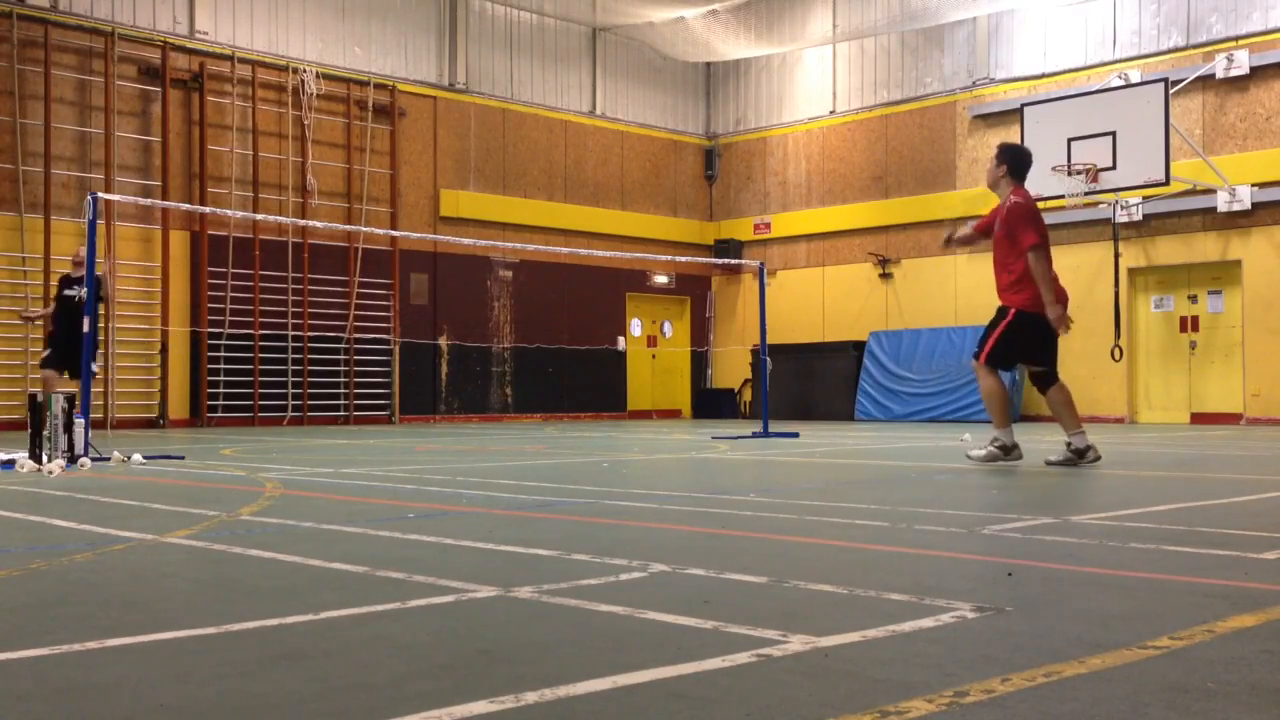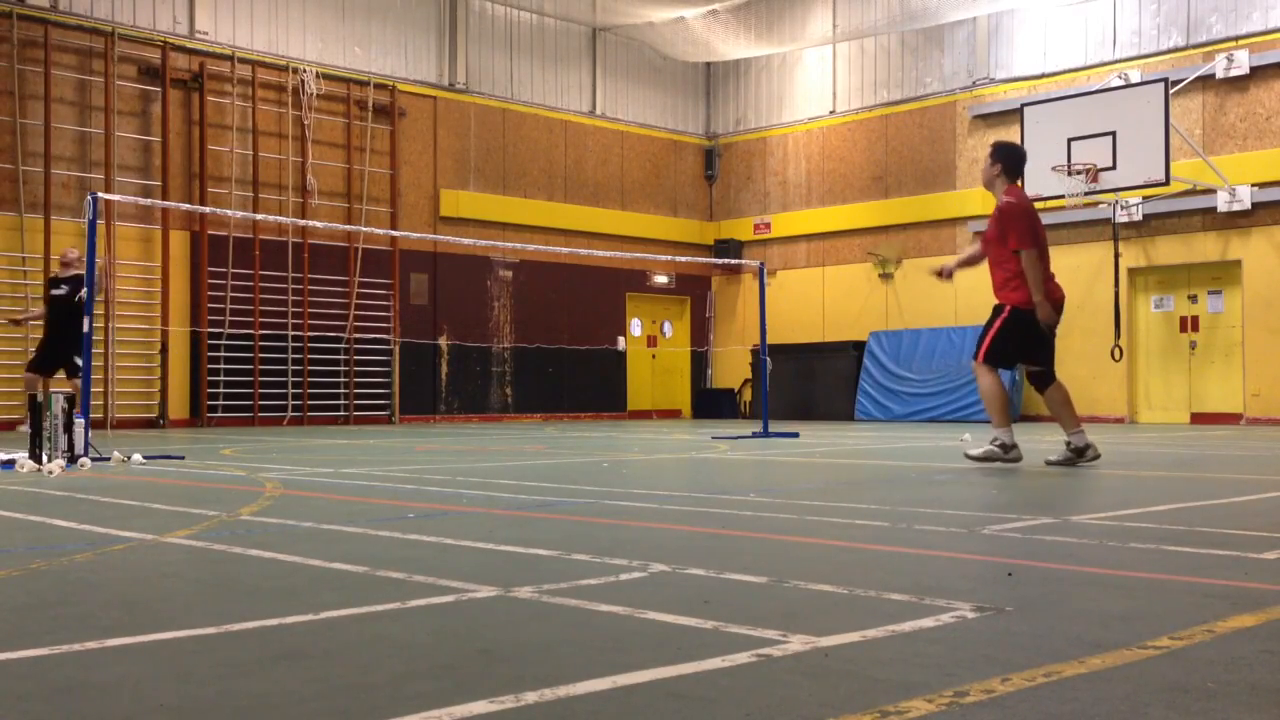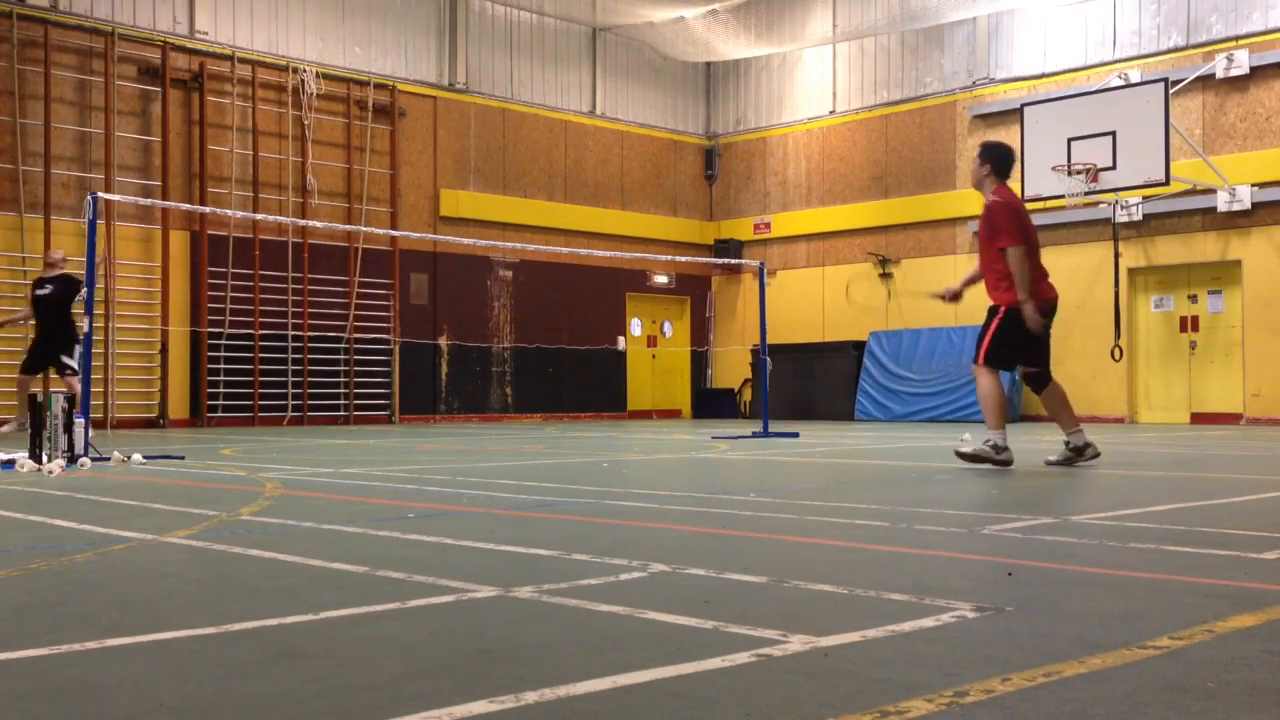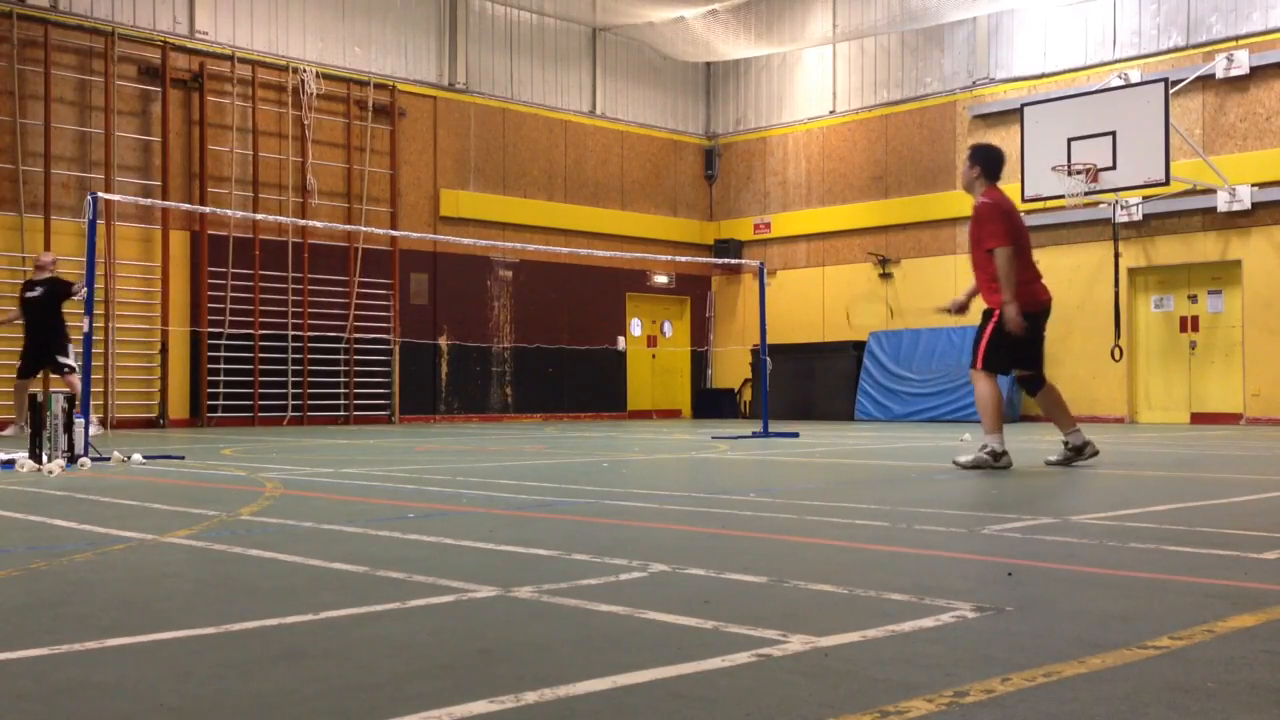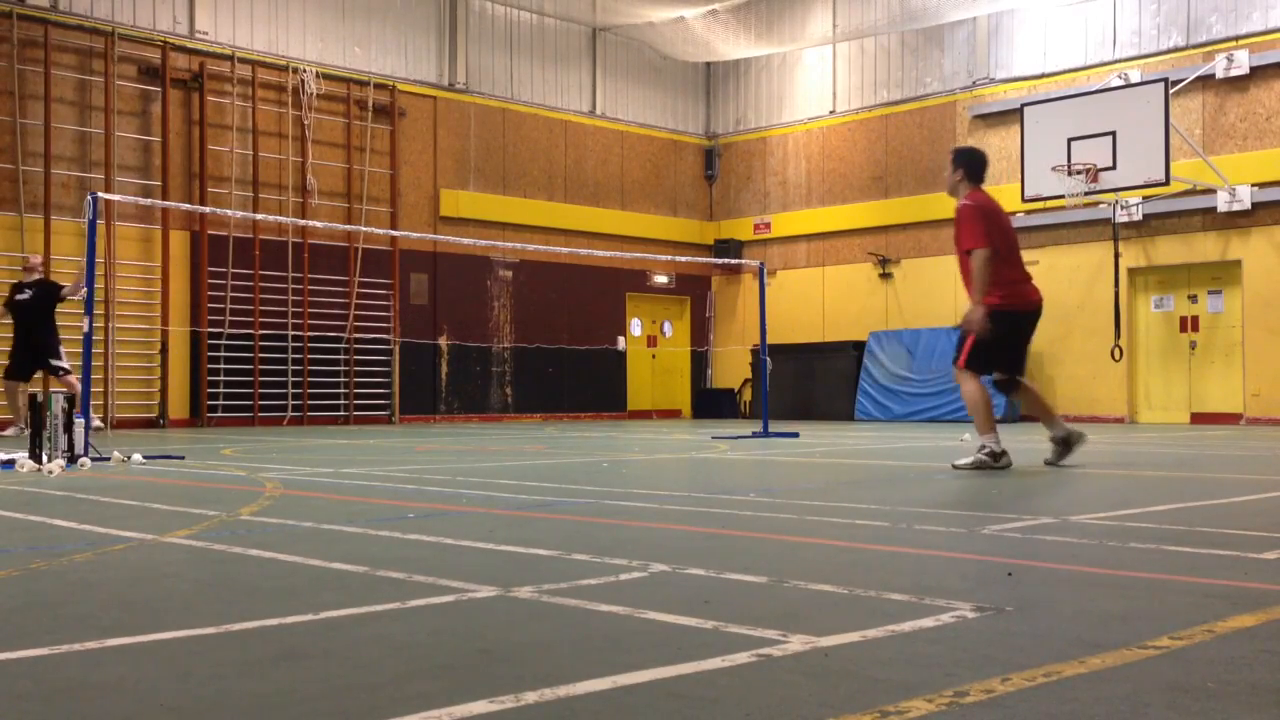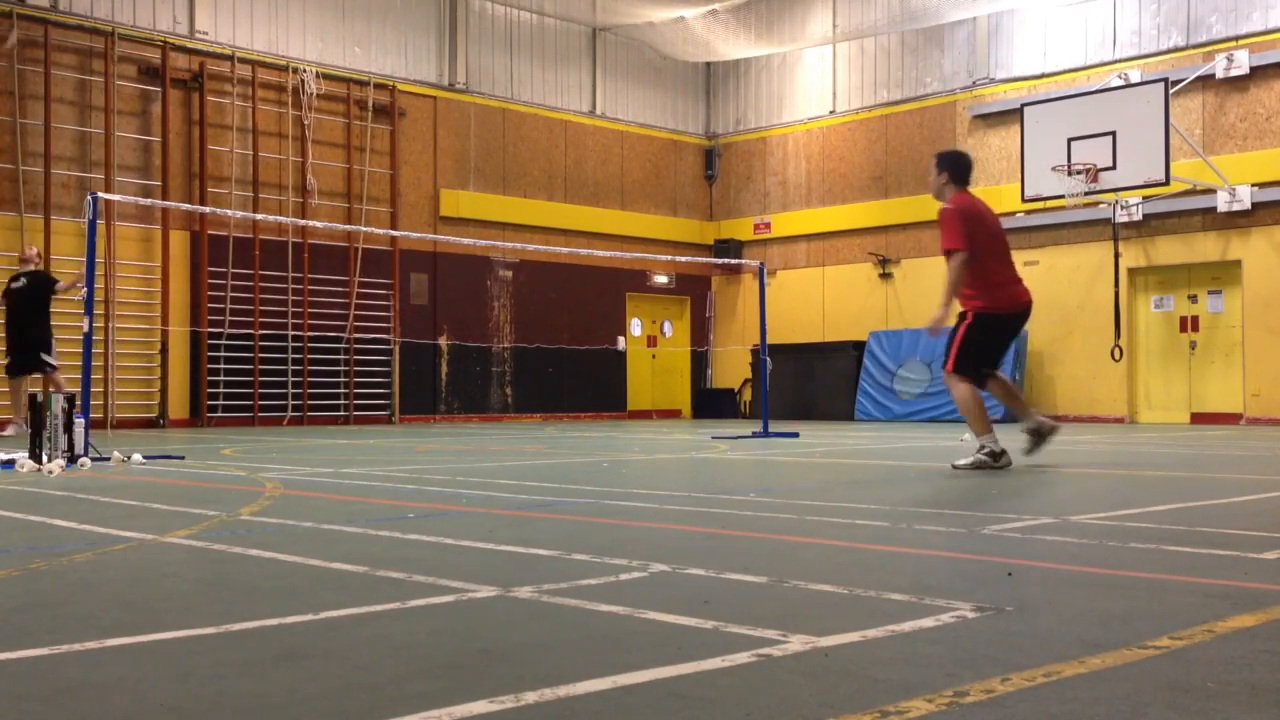
dt=0.1s
person 1, frame 1
left shoulder: (1017, 205)
right shoulder: (1004, 209)
left elbow: (1036, 254)
right elbow: (975, 234)
left wrist: (1050, 302)
right wrist: (958, 236)
left hip: (1027, 305)
right hip: (1037, 306)
left knee: (984, 364)
right knee: (1043, 374)
left ankle: (1004, 441)
right ankle: (1081, 445)
person 1, frame 2
left shoulder: (1010, 204)
right shoulder: (1008, 205)
left elbow: (1028, 253)
right elbow: (985, 248)
left wrist: (1040, 301)
right wrist: (955, 264)
left hip: (1022, 302)
right hip: (1032, 304)
left knee: (983, 363)
right knee: (1041, 374)
left ankle: (1004, 441)
right ankle: (1080, 444)
person 1, frame 3
left shoulder: (998, 203)
right shoulder: (1003, 202)
left elbow: (1015, 252)
right elbow: (992, 260)
left wrist: (1025, 301)
right wrist: (961, 287)
left hip: (1020, 304)
right hip: (1037, 300)
left knee: (984, 366)
right knee: (1036, 375)
left ankle: (996, 443)
right ankle: (1079, 443)
person 1, frame 4
left shoulder: (986, 205)
right shoulder: (997, 203)
left elbow: (1003, 254)
left wrist: (1010, 303)
right wrist: (968, 296)
left hip: (1011, 306)
right hip: (1031, 303)
left knee: (982, 371)
right knee: (1030, 378)
left ankle: (994, 449)
right ankle: (1077, 442)
person 1, frame 5
left shoulder: (968, 206)
right shoulder: (986, 205)
left elbow: (981, 255)
left wrist: (975, 305)
right wrist: (979, 305)
left hip: (1000, 304)
right hip: (1024, 301)
left knee: (966, 371)
right knee: (1007, 379)
left ankle: (992, 449)
right ankle: (1063, 433)
person 1, frame 6
left shoulder: (952, 209)
right shoulder: (979, 207)
left elbow: (959, 258)
left wrist: (944, 306)
left hip: (988, 306)
right hip: (1015, 302)
left knee: (956, 375)
right knee: (981, 373)
left ankle: (991, 449)
right ankle: (1036, 423)
person 2, frame 1
left shoulder: (94, 281)
right shoulder: (64, 281)
left elbow: (106, 298)
right wrist: (35, 315)
left hip: (84, 338)
right hip: (59, 337)
right knee: (47, 376)
person 2, frame 2
left shoulder: (81, 279)
right shoulder: (51, 281)
left elbow: (97, 289)
left wrist: (100, 273)
right wrist: (24, 318)
left hip: (75, 340)
right hip: (51, 340)
left knee: (78, 383)
right knee: (29, 379)
right ankle: (33, 421)
person 2, frame 3
left shoulder: (65, 280)
right shoulder: (37, 283)
left elbow: (84, 288)
left hip: (64, 338)
right hip: (42, 340)
left knee: (71, 381)
right knee: (23, 380)
right ankle: (21, 421)
person 2, frame 4
left shoulder: (56, 283)
right shoulder: (26, 285)
left elbow: (77, 289)
right elbow: (21, 312)
left hip: (56, 341)
right hip: (33, 342)
left knee: (71, 379)
right knee: (20, 383)
left ankle: (90, 422)
right ankle: (19, 424)
person 2, frame 5
left shoulder: (45, 286)
right shoulder: (16, 288)
left elbow: (67, 292)
left wrist: (79, 281)
left hip: (47, 344)
right hip: (22, 346)
left knee: (67, 380)
left ankle: (90, 418)
right ankle: (19, 425)
person 2, frame 6
left shoulder: (40, 277)
left elbow: (60, 287)
left wrist: (77, 280)
left hip: (39, 336)
right hip: (16, 338)
left knee: (53, 376)
right ankle: (18, 422)
